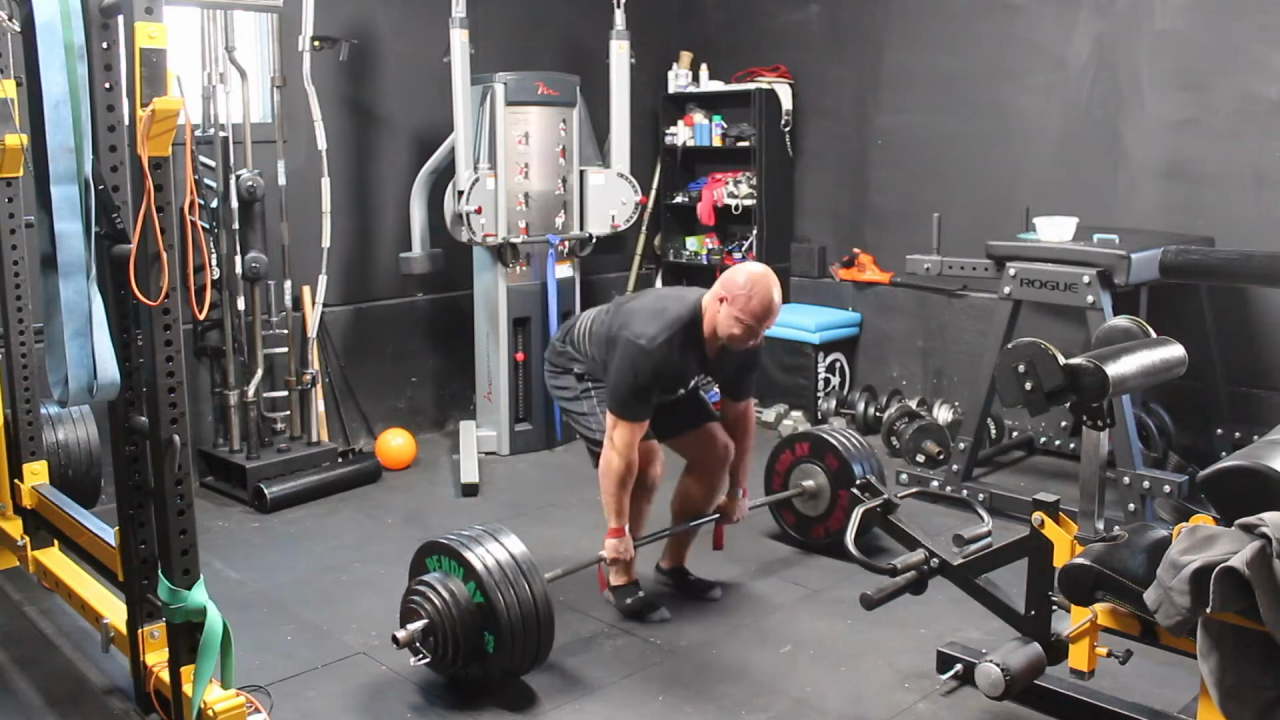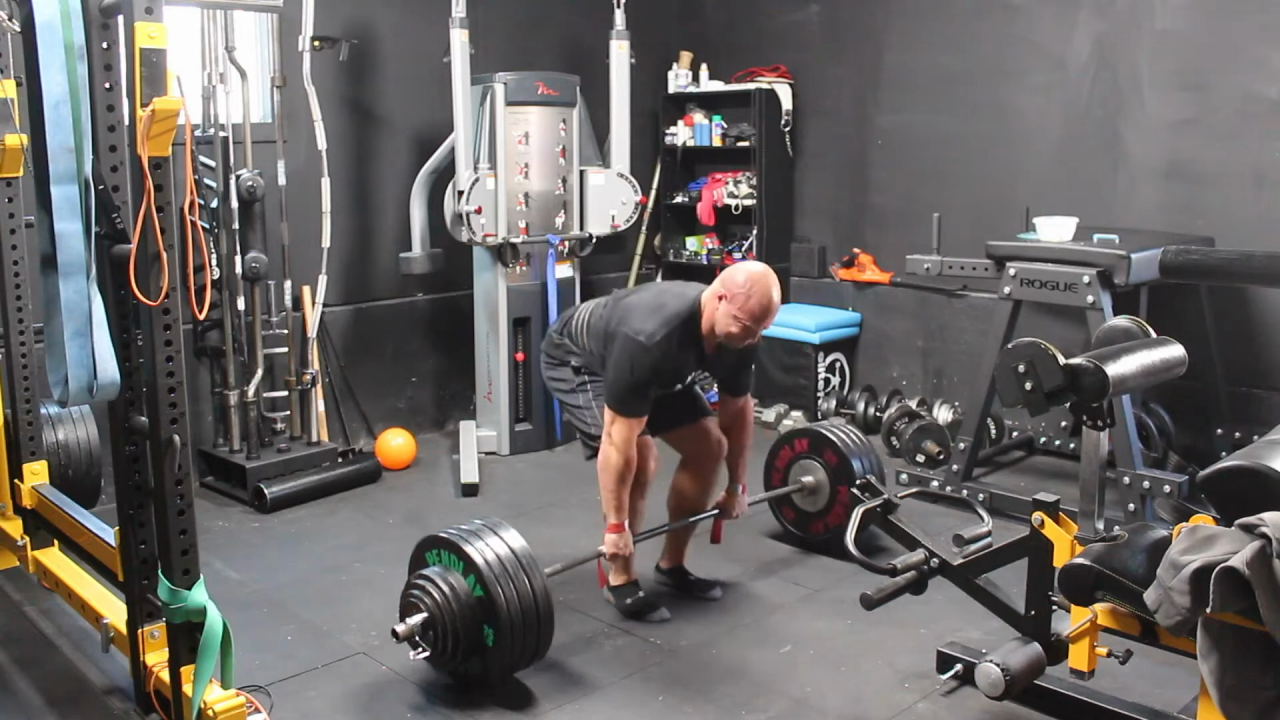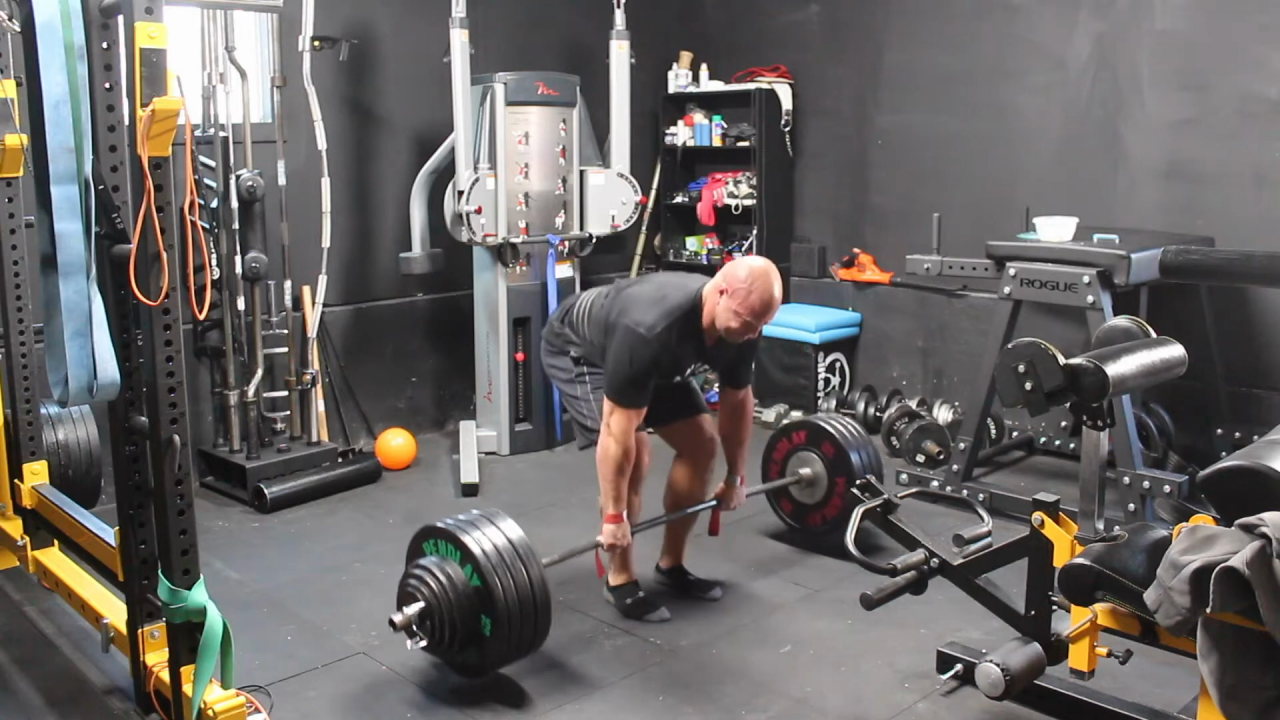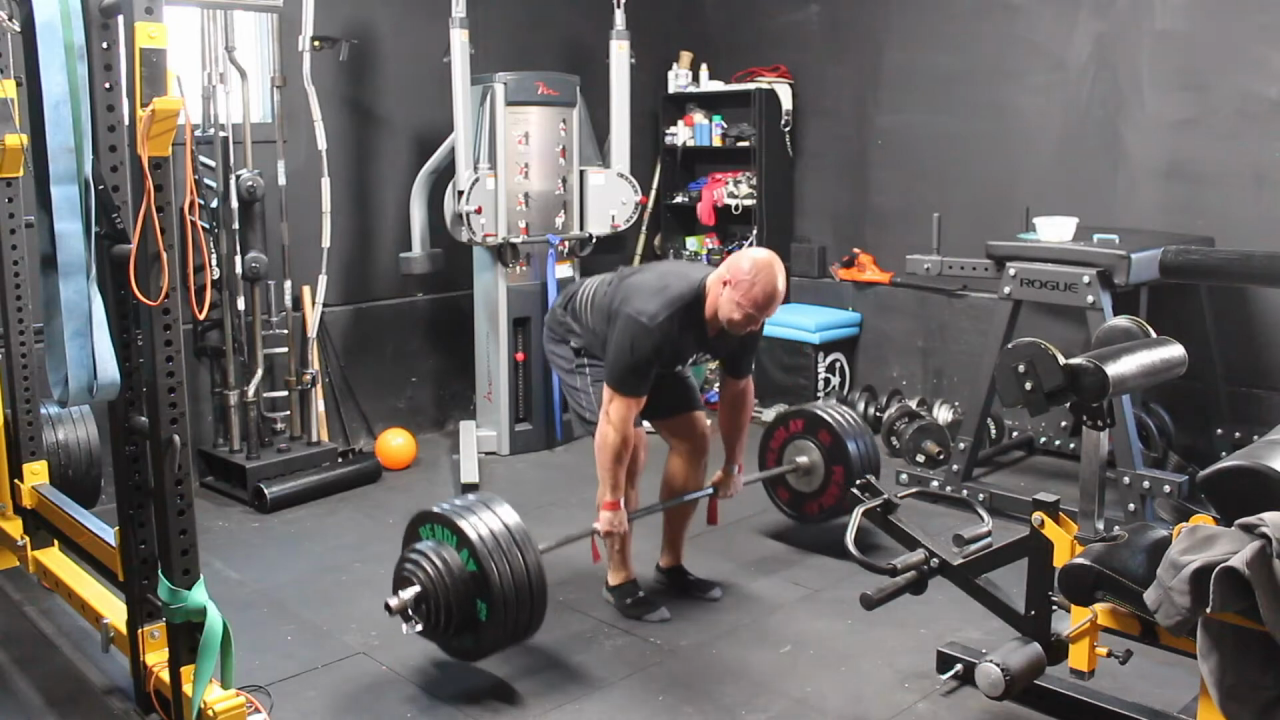
dt=0.1s
person 1, frame 1
left shoulder: (741, 340)
right shoulder: (650, 343)
left elbow: (739, 412)
right elbow: (621, 443)
left wrist: (737, 491)
right wrist: (616, 531)
right hip: (581, 369)
left knee: (718, 451)
right knee: (646, 464)
left ankle: (673, 565)
right ankle: (621, 579)
person 1, frame 2
left shoulder: (738, 334)
right shoulder: (650, 338)
left elbow: (737, 408)
right elbow: (619, 440)
left wrist: (736, 487)
right wrist: (615, 528)
right hip: (579, 361)
left knee: (710, 447)
right knee: (640, 461)
left ankle: (672, 565)
right ankle: (620, 580)
person 1, frame 3
left shoulder: (740, 328)
right shoulder: (650, 330)
left elbow: (737, 400)
right elbow: (618, 430)
left wrist: (735, 478)
right wrist: (614, 517)
right hip: (579, 351)
left knee: (703, 443)
right knee: (634, 457)
left ankle: (671, 565)
right ankle: (620, 580)
person 1, frame 4
left shoulder: (741, 318)
right shoulder: (652, 319)
left elbow: (737, 390)
right elbow: (618, 418)
left wrist: (733, 466)
right wrist: (610, 505)
right hip: (582, 338)
left knee: (693, 442)
right knee: (631, 453)
left ankle: (671, 566)
right ankle: (619, 580)
